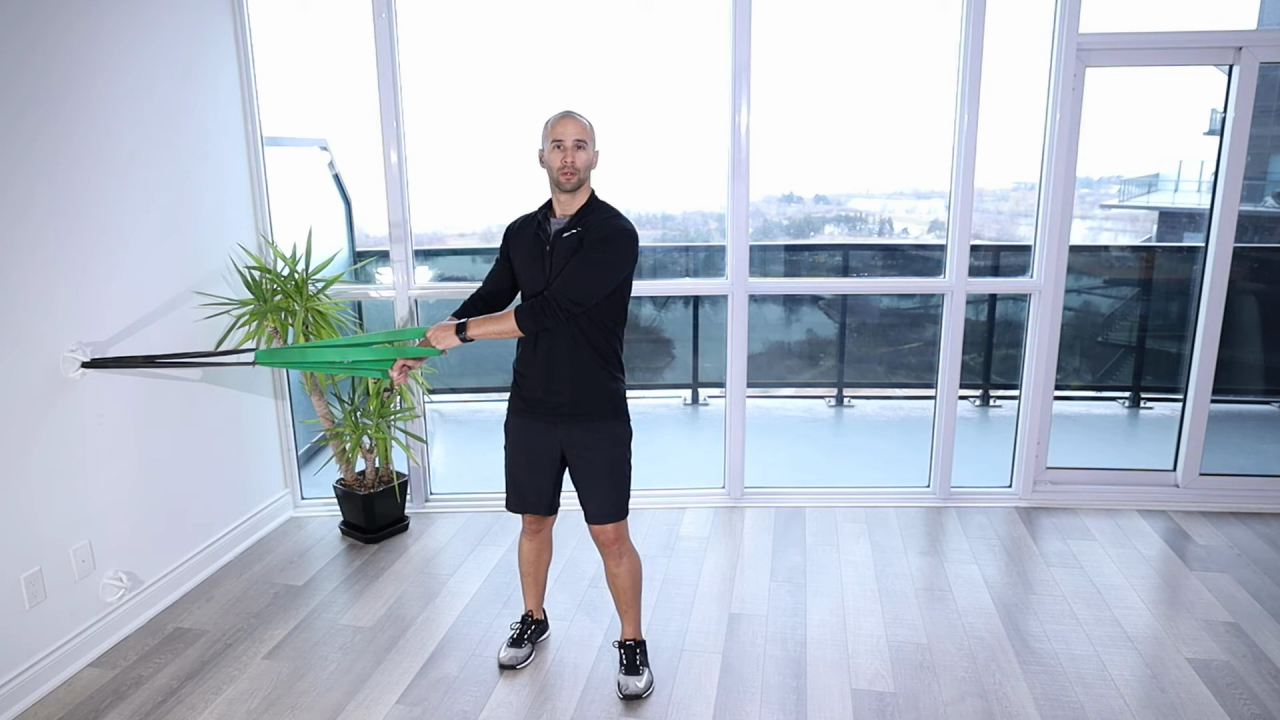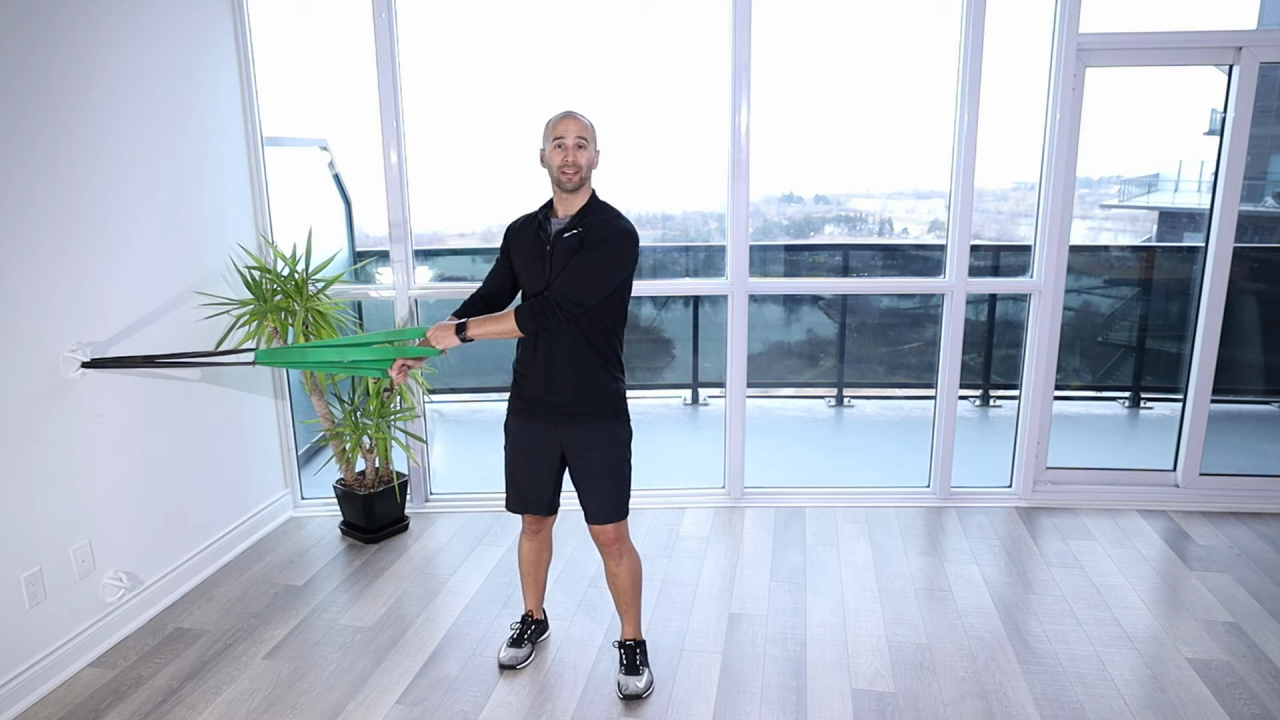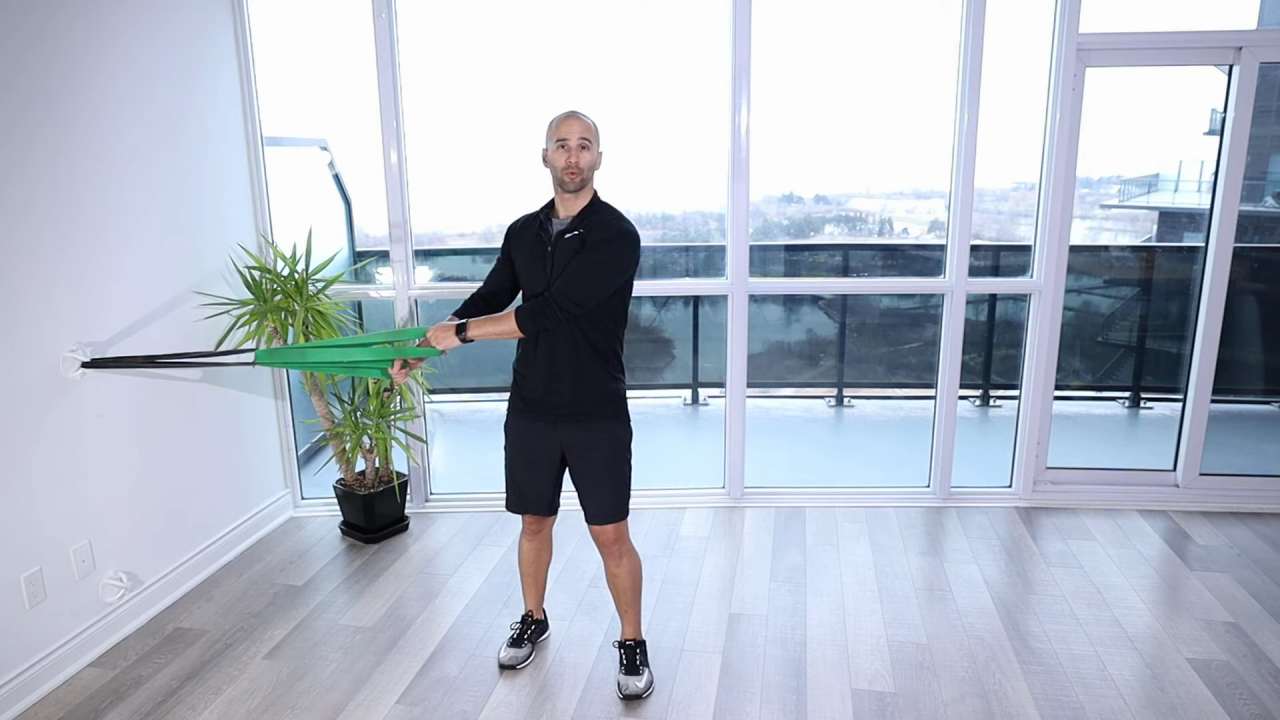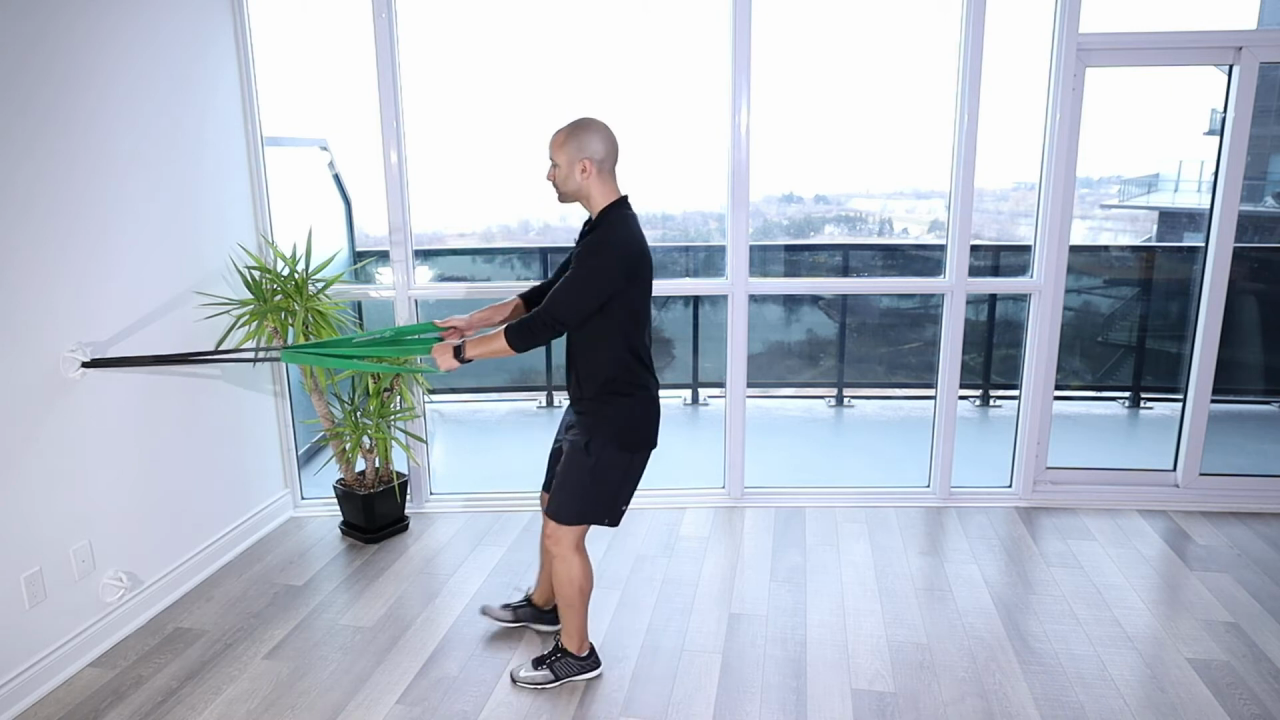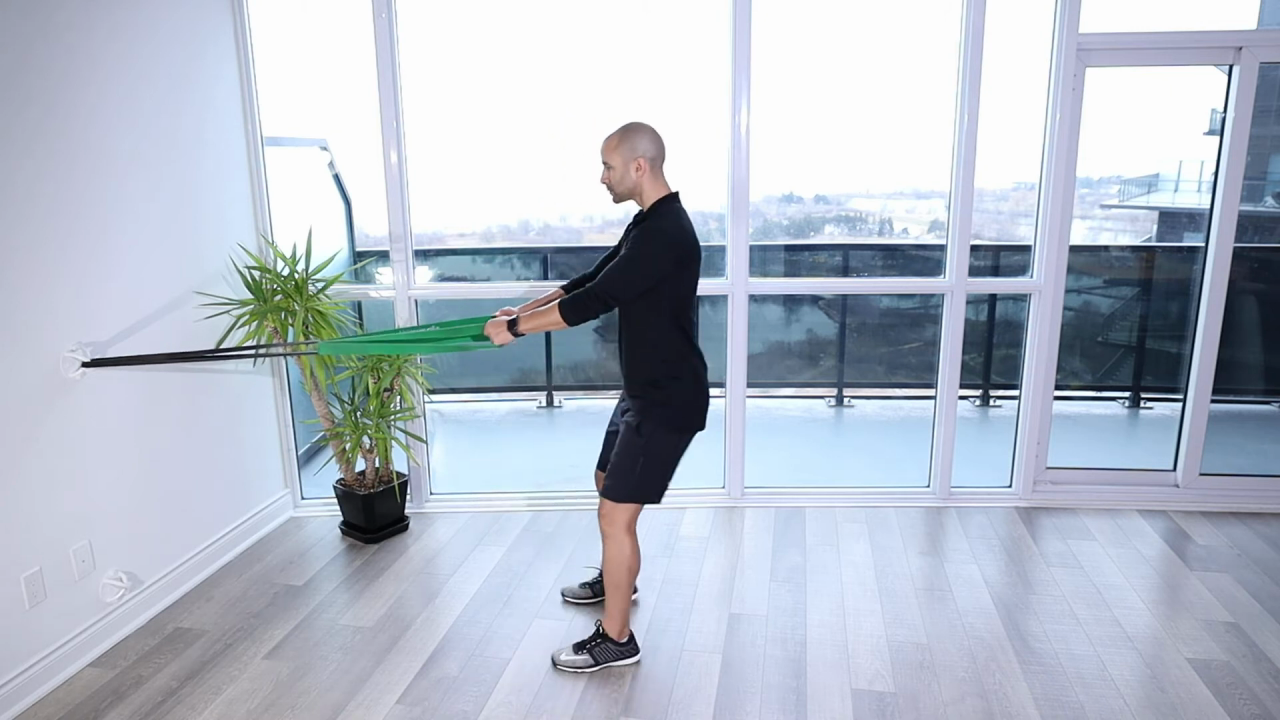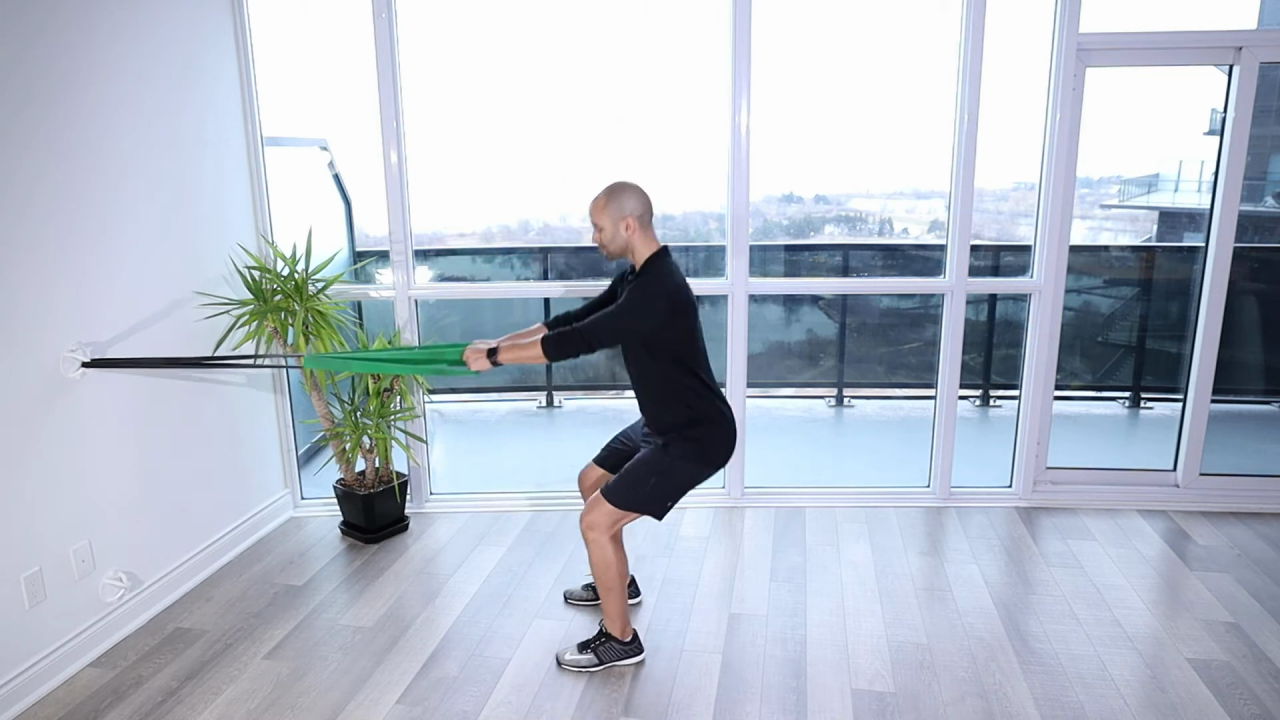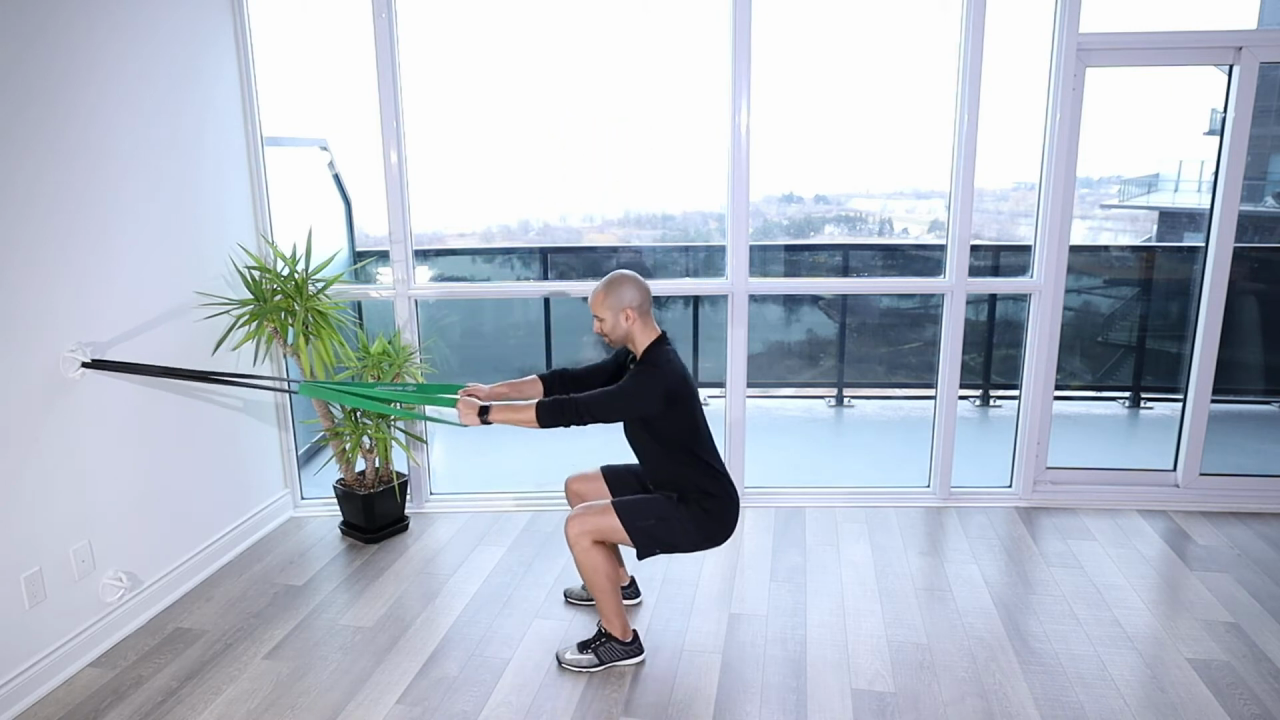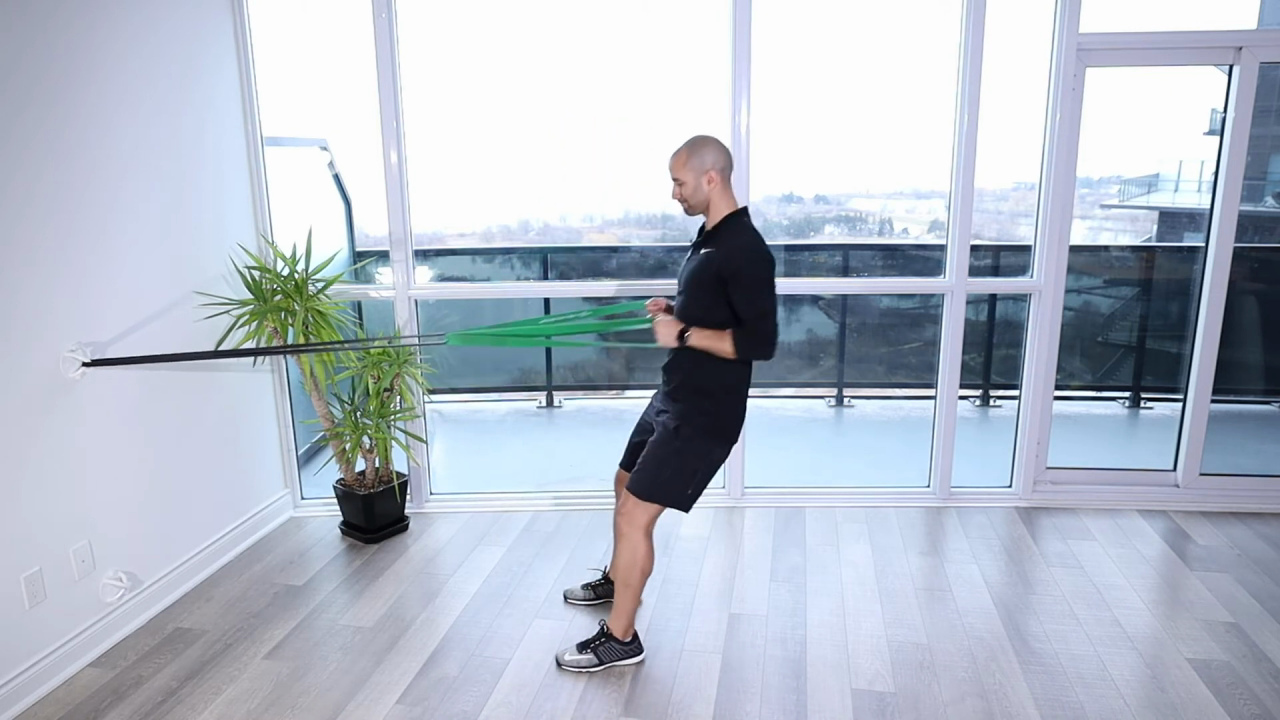
dt=0.7s
person 1, frame 1
left shoulder: (614, 233)
right shoulder: (520, 233)
left elbow: (550, 310)
right elbow: (487, 298)
left wrist: (462, 331)
right wrist: (423, 351)
left hip: (597, 415)
right hip: (531, 412)
left knee: (611, 535)
right knee: (534, 522)
left ankle: (632, 644)
right ankle: (533, 621)
person 1, frame 2
left shoulder: (614, 233)
right shoulder: (521, 232)
left elbow: (550, 309)
right elbow: (488, 298)
left wrist: (462, 331)
right wrist: (422, 350)
left hip: (597, 416)
right hip: (531, 412)
left knee: (611, 536)
right knee: (534, 522)
left ankle: (632, 644)
right ankle: (533, 619)
person 1, frame 3
left shoulder: (615, 234)
right shoulder: (523, 232)
left elbow: (551, 311)
right elbow: (488, 298)
left wrist: (461, 333)
right wrist: (425, 348)
left hip: (597, 414)
right hip: (531, 409)
left knee: (611, 536)
right knee: (534, 522)
left ankle: (632, 644)
right ankle: (533, 619)
person 1, frame 4
left shoulder: (614, 244)
right shoulder: (600, 231)
left elbow: (544, 325)
right elbow: (546, 294)
left wrist: (463, 352)
right wrist: (474, 320)
left hip: (617, 418)
right hip: (591, 406)
left knee: (563, 533)
right knee: (553, 505)
left ankle: (575, 653)
right ankle: (543, 605)
person 1, frame 5
left shoulder: (667, 233)
right shoulder: (645, 225)
left elbow: (596, 301)
right elbow: (591, 281)
left wrist: (516, 329)
right wrist: (521, 311)
left hip: (669, 401)
right hip: (643, 391)
left knee: (616, 514)
right knee: (608, 484)
left ankle: (615, 639)
right ankle: (616, 580)
person 1, frame 6
left shoulder: (658, 290)
right shoulder: (637, 278)
left elbow: (580, 341)
right elbow: (577, 320)
left wrist: (496, 356)
right wrist: (502, 342)
left hip: (695, 438)
right hip: (665, 422)
left knee: (597, 521)
right knee: (592, 481)
left ankle: (619, 638)
right ankle: (619, 582)
person 1, frame 7
left shoulder: (657, 379)
right shoulder: (639, 358)
left elbow: (573, 411)
right elbow: (571, 382)
left wrist: (486, 414)
right wrist: (494, 391)
left hip: (702, 512)
right hip: (674, 487)
left knee: (580, 527)
right knee: (579, 488)
left ankle: (620, 640)
right ankle: (621, 583)
person 1, frame 8
left shoulder: (746, 250)
right shoulder: (711, 238)
left elbow: (759, 342)
left wrist: (684, 335)
right wrist: (672, 314)
left hip: (705, 416)
right hip: (673, 399)
left knee: (634, 515)
right knee: (625, 489)
left ankle: (619, 638)
right ankle: (617, 579)
